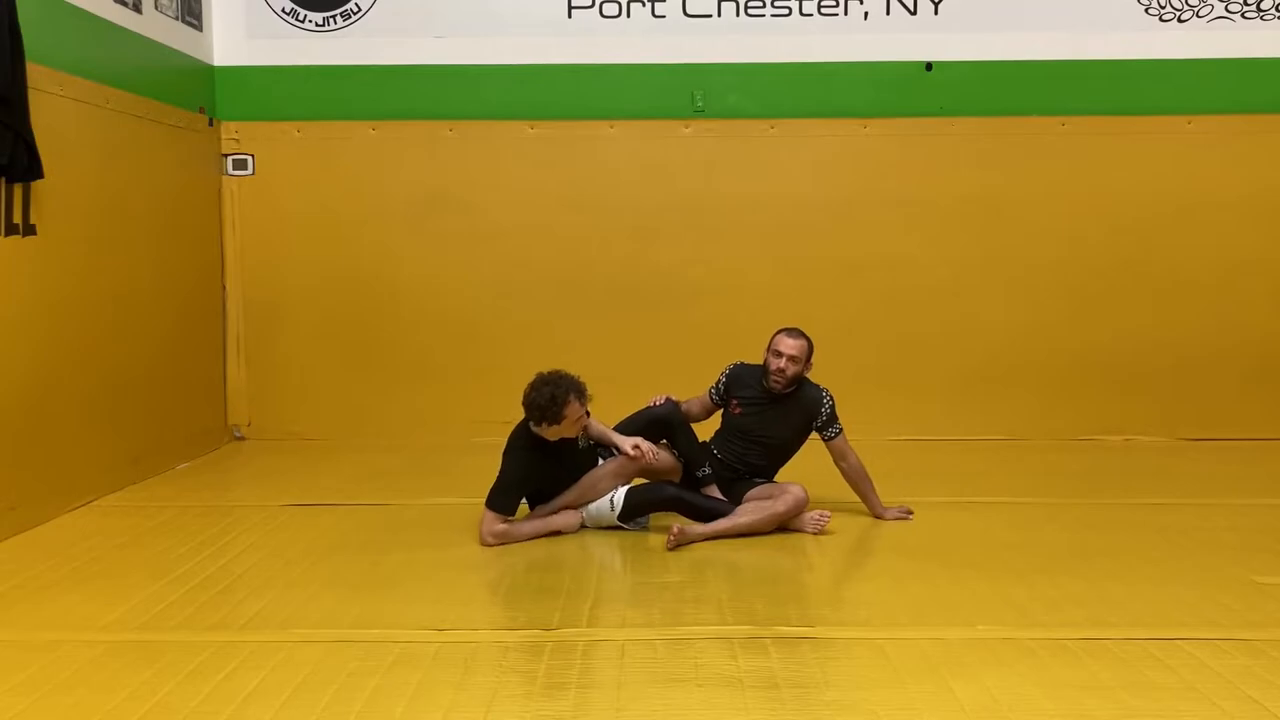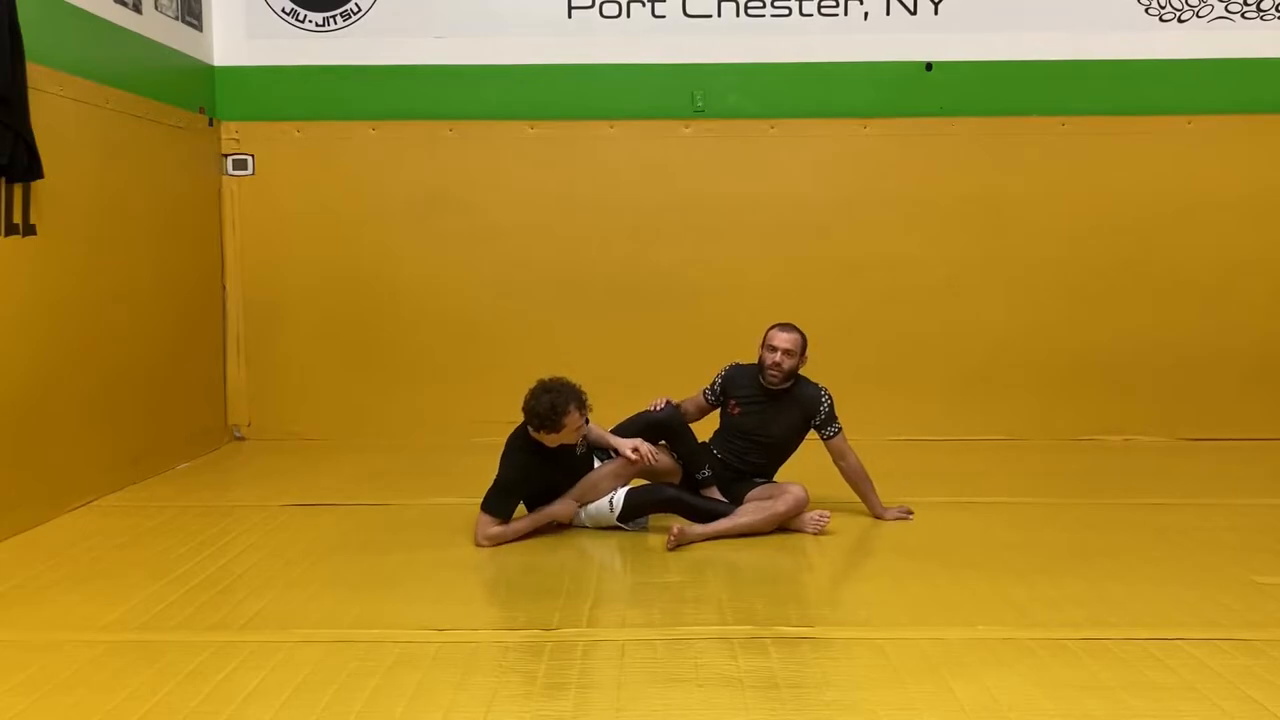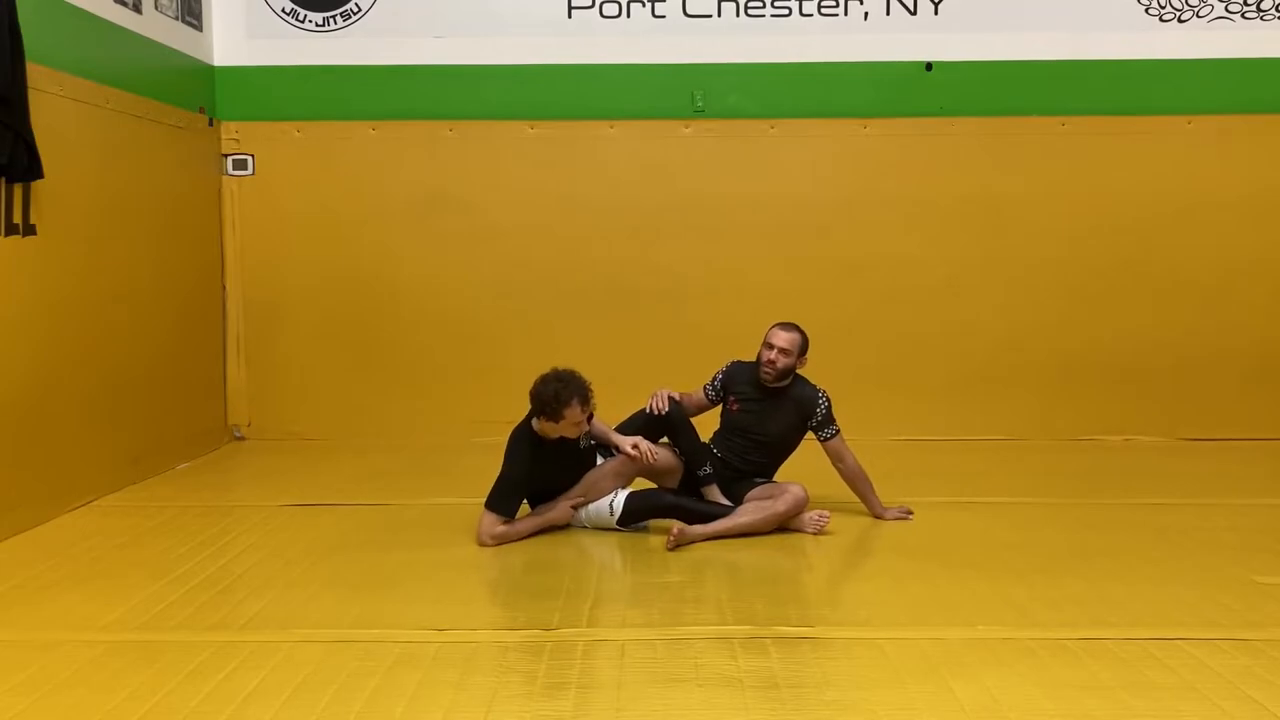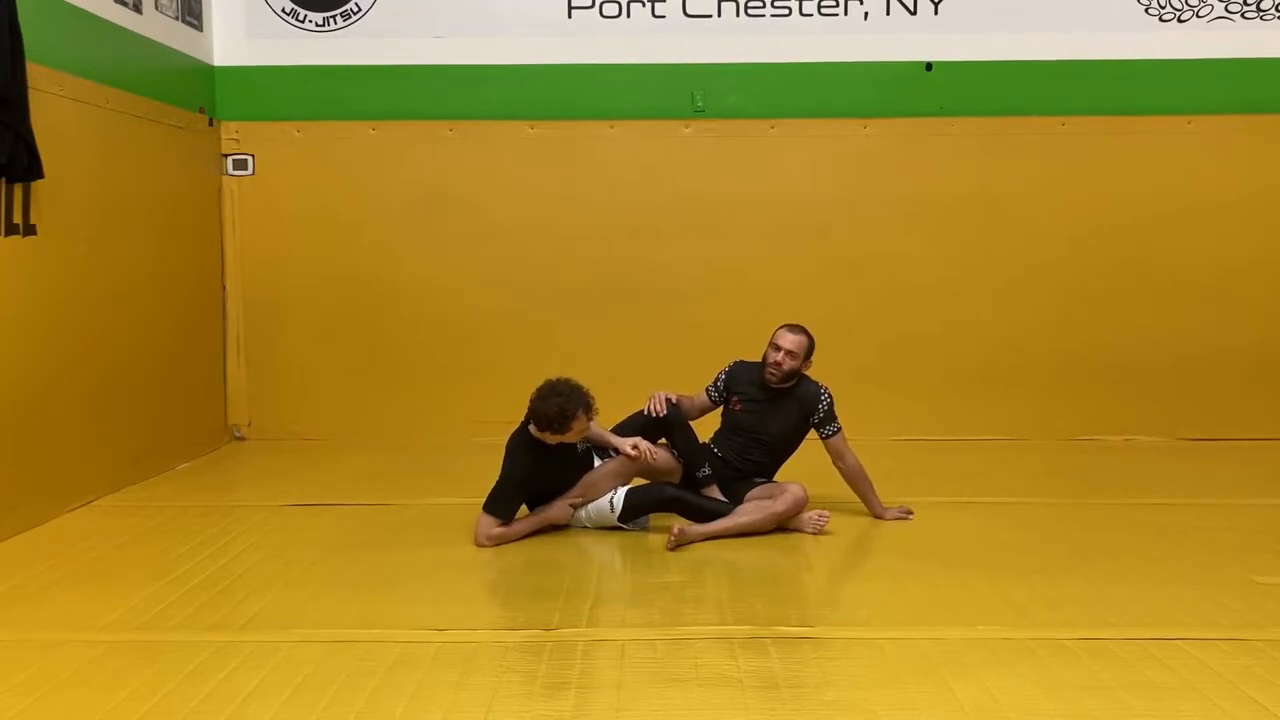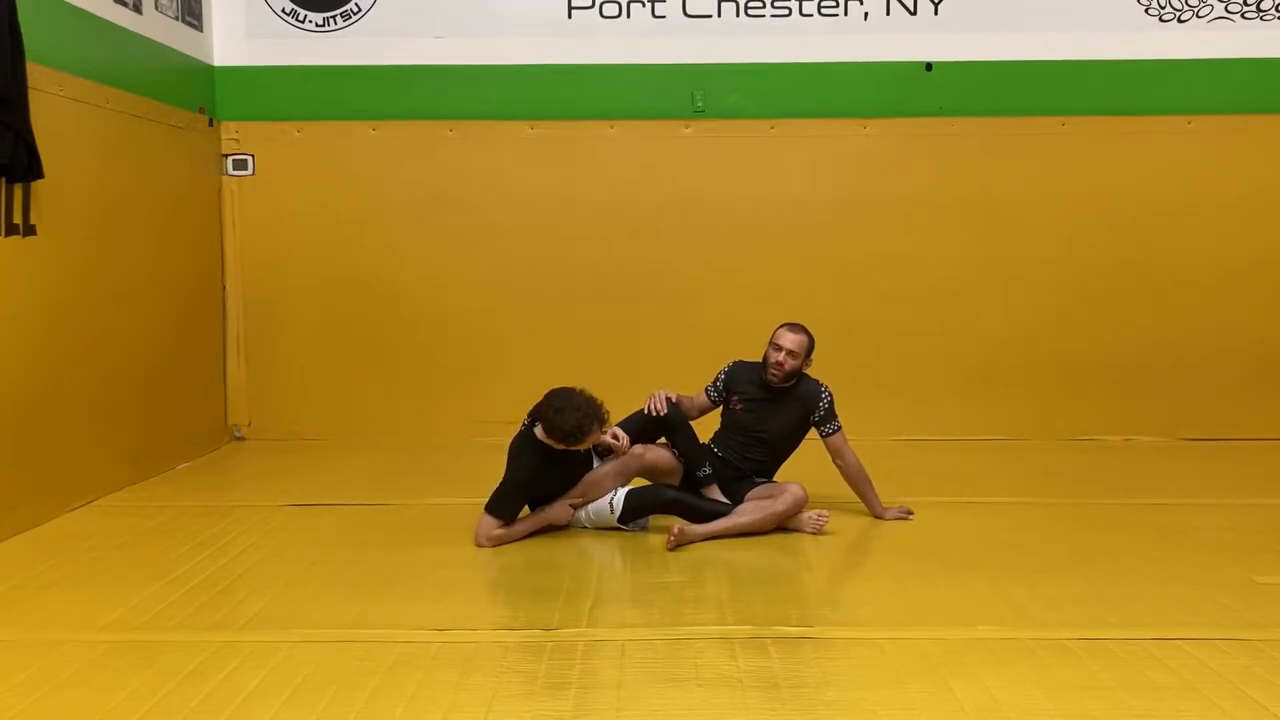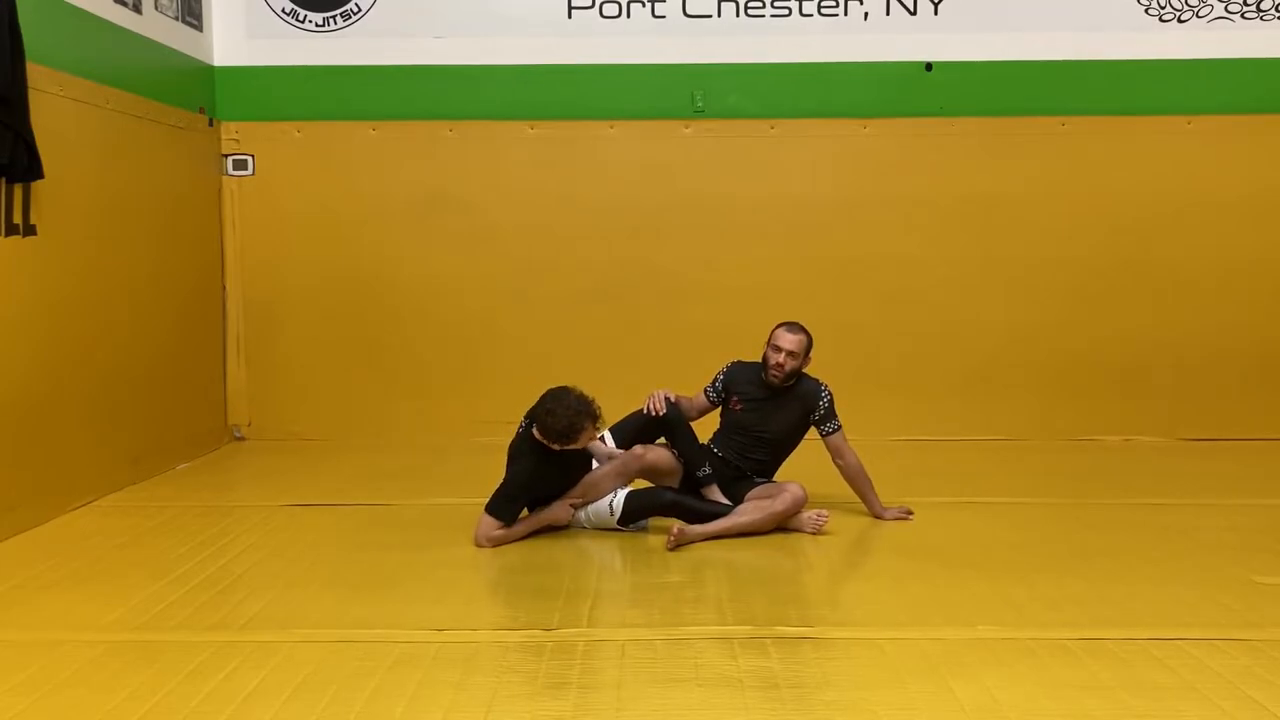
dt=0.5s
person 1, frame 1
left shoulder: (816, 401)
right shoulder: (738, 375)
left elbow: (844, 459)
right elbow: (702, 408)
left wrist: (878, 510)
right wrist: (675, 407)
left hip: (748, 487)
right hip: (706, 468)
left knee: (796, 496)
left ankle: (698, 531)
person 1, frame 2
left shoulder: (813, 398)
right shoulder: (734, 376)
left elbow: (843, 458)
right elbow: (696, 410)
left wrist: (878, 509)
right wrist: (672, 407)
left hip: (749, 487)
right hip: (706, 468)
left knee: (797, 496)
left ankle: (698, 532)
person 1, frame 3
left shoulder: (810, 399)
right shoulder: (735, 373)
left elbow: (842, 459)
right elbow: (694, 406)
left wrist: (878, 510)
right wrist: (671, 396)
left hip: (748, 486)
right hip: (707, 469)
left knee: (796, 496)
left ankle: (698, 532)
person 1, frame 4
left shoulder: (813, 397)
right shoulder: (738, 373)
left elbow: (842, 459)
right elbow: (694, 408)
left wrist: (878, 509)
right wrist: (672, 400)
left hip: (749, 487)
right hip: (707, 467)
left knee: (795, 496)
left ankle: (697, 531)
person 1, frame 5
left shoulder: (814, 396)
right shoulder: (737, 372)
left elbow: (842, 457)
right elbow: (694, 409)
left wrist: (878, 509)
right wrist: (672, 399)
left hip: (749, 486)
right hip: (707, 466)
left knee: (795, 495)
left ankle: (697, 531)
person 1, frame 6
left shoulder: (814, 395)
right shoulder: (736, 373)
left elbow: (842, 457)
right elbow: (693, 410)
left wrist: (877, 509)
right wrist: (670, 400)
left hip: (750, 486)
right hip: (707, 467)
left knee: (795, 495)
left ankle: (697, 532)
person 2, frame 1
left shoulder: (568, 408)
right shoulder: (522, 459)
right elbow: (489, 533)
left wrist: (618, 440)
right wrist: (557, 522)
left hip: (595, 461)
right hip: (578, 505)
left knee: (667, 415)
right knee: (667, 493)
person 2, frame 2
left shoulder: (566, 417)
right shoulder: (520, 465)
right elbow: (484, 535)
left wrist: (617, 441)
right wrist: (551, 513)
left hip: (594, 461)
right hip: (576, 503)
left knee: (666, 419)
right knee: (667, 495)
person 2, frame 3
left shoulder: (570, 411)
right shoulder: (523, 460)
right elbow: (487, 534)
left wrist: (618, 439)
right wrist: (550, 517)
right hip: (576, 504)
right knee: (667, 501)
person 2, frame 4
left shoulder: (551, 412)
right shoulder: (522, 465)
right elbow: (484, 535)
left wrist: (616, 441)
right wrist: (547, 515)
left hip: (592, 459)
right hip: (576, 505)
left knee: (668, 418)
right knee: (665, 495)
left ankle: (710, 492)
person 2, frame 5
left shoulder: (557, 408)
right shoulder: (526, 468)
right elbow: (484, 535)
left wrist: (604, 438)
right wrist: (546, 516)
left hip: (592, 462)
right hip: (575, 505)
left knee: (668, 417)
right knee: (665, 496)
person 2, frame 6
left shoulder: (554, 409)
right shoulder: (526, 468)
right elbow: (484, 536)
left wrist: (599, 449)
right wrist: (547, 515)
left hip: (591, 461)
right hip: (574, 505)
left knee: (667, 415)
right knee: (665, 499)
left ankle: (710, 492)
